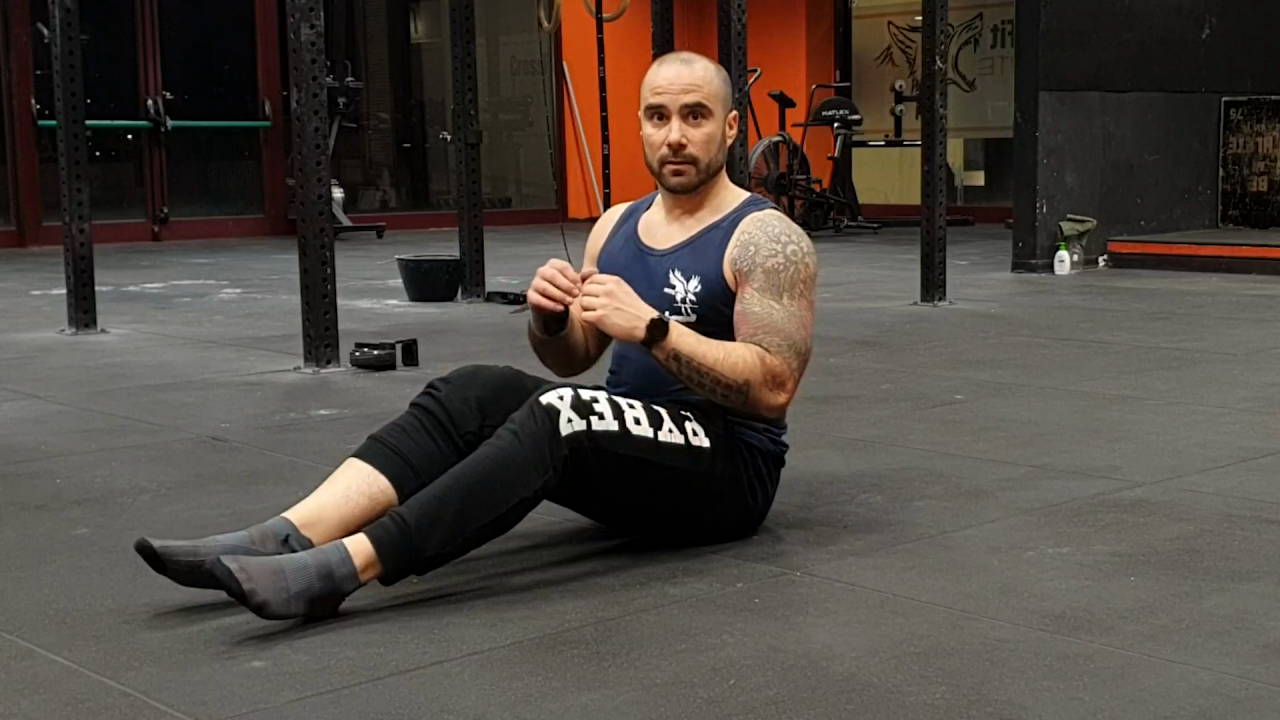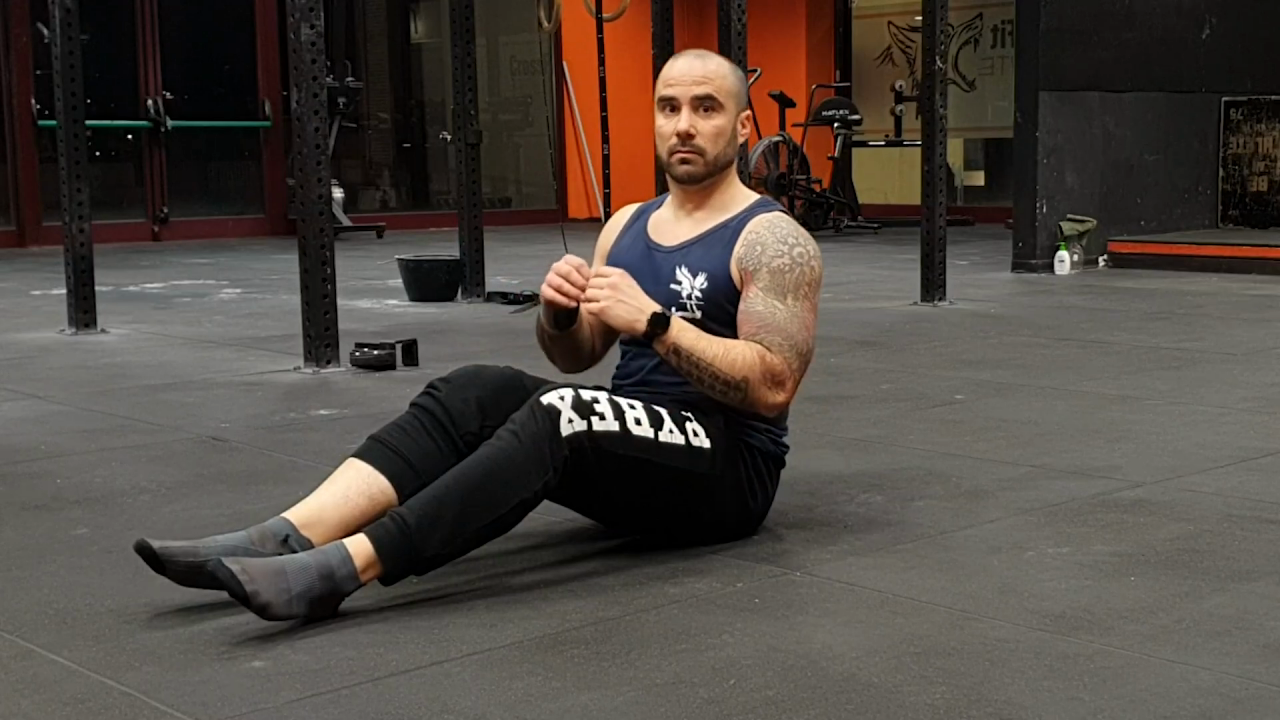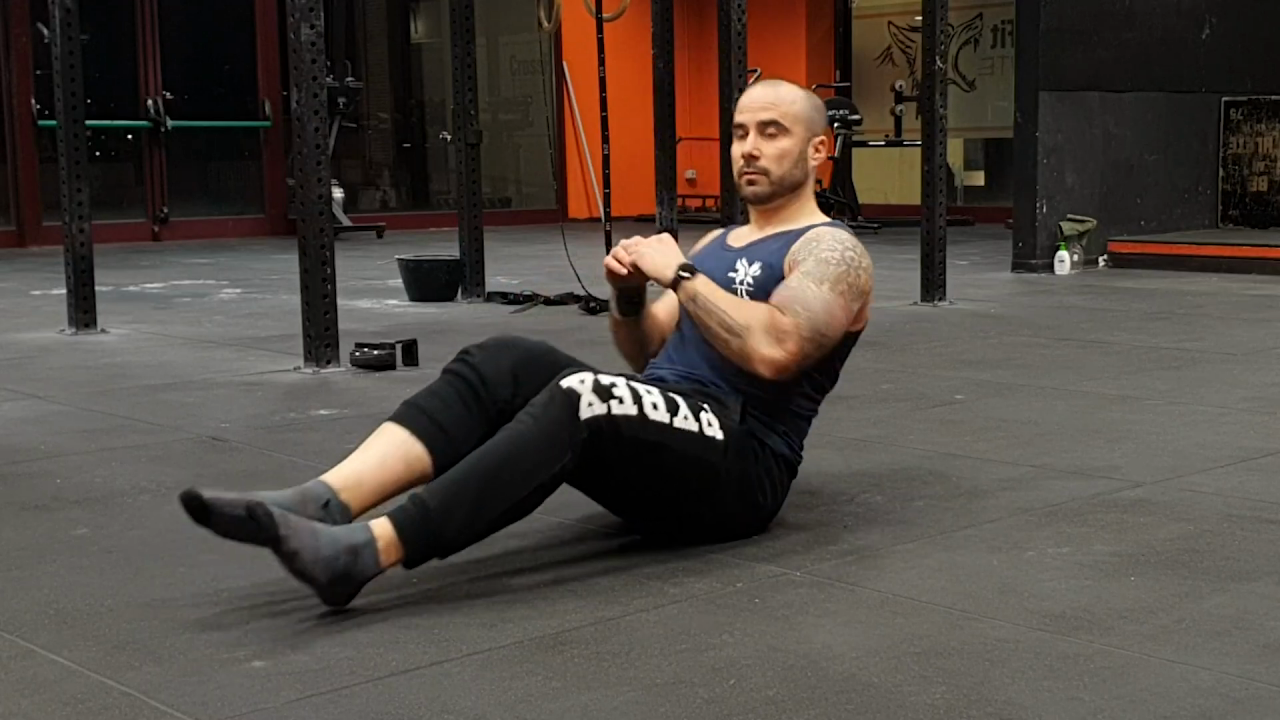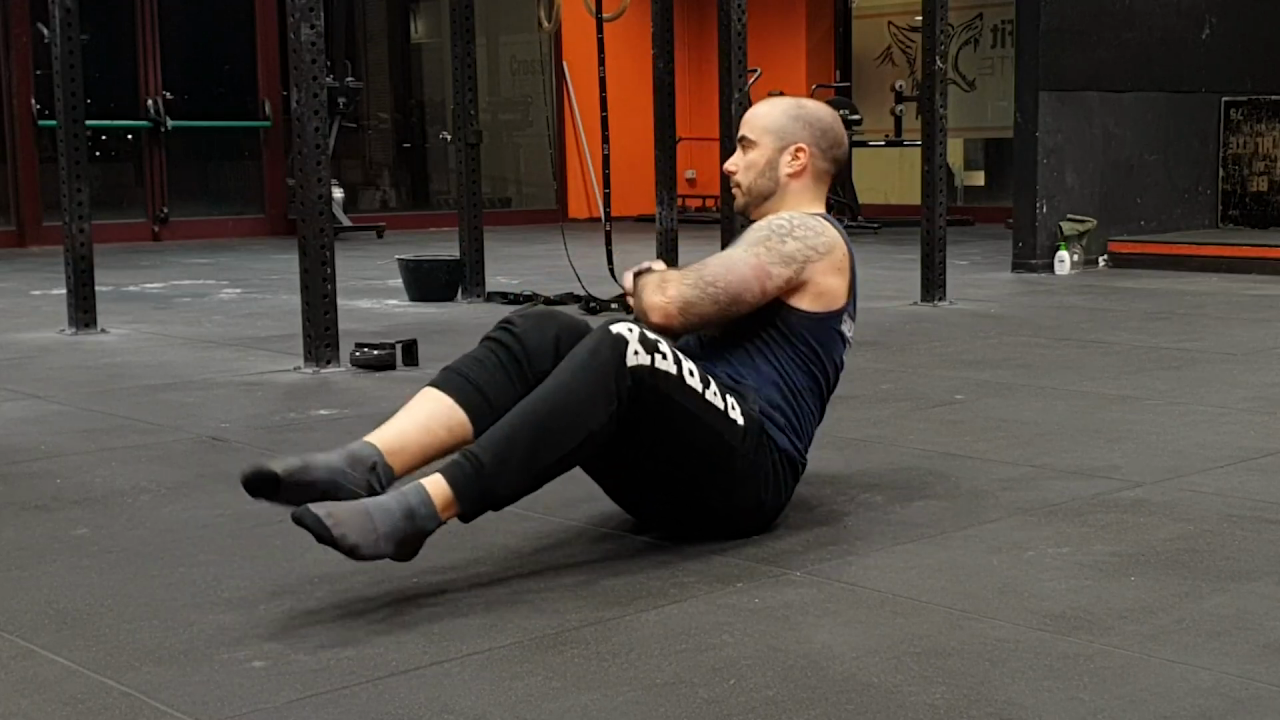
dt=0.5s
person 1, frame 1
left shoulder: (766, 239)
right shoulder: (617, 225)
left elbow: (772, 387)
right elbow: (570, 361)
left wrist: (649, 326)
right wrist: (549, 315)
left hip: (726, 472)
right hip: (627, 448)
left knee: (561, 416)
right knee: (476, 392)
left ankle: (340, 567)
right ankle: (283, 540)
person 1, frame 2
left shoulder: (774, 241)
right shoulder: (629, 225)
left elbow: (770, 387)
right elbow: (575, 357)
left wrist: (651, 319)
right wrist: (560, 309)
left hip: (724, 472)
right hip: (629, 446)
left knee: (559, 418)
right knee: (476, 393)
left ankle: (341, 568)
right ankle: (281, 541)
person 1, frame 3
left shoulder: (832, 253)
right shoulder: (719, 244)
left elbow: (772, 352)
right elbow: (645, 354)
left wrist: (681, 274)
right wrist: (629, 292)
left hip: (738, 468)
right hip: (655, 441)
left knee: (582, 399)
right knee: (506, 364)
left ankle: (364, 551)
right ankle: (322, 502)
person 1, frame 4
left shoulder: (806, 237)
right shoulder: (776, 250)
left elbow: (671, 308)
left wrist: (644, 281)
right wrist: (653, 296)
left hip: (743, 472)
right hip: (669, 458)
left knee: (624, 348)
right knee: (542, 333)
left ankle: (419, 508)
right ankle: (361, 468)
